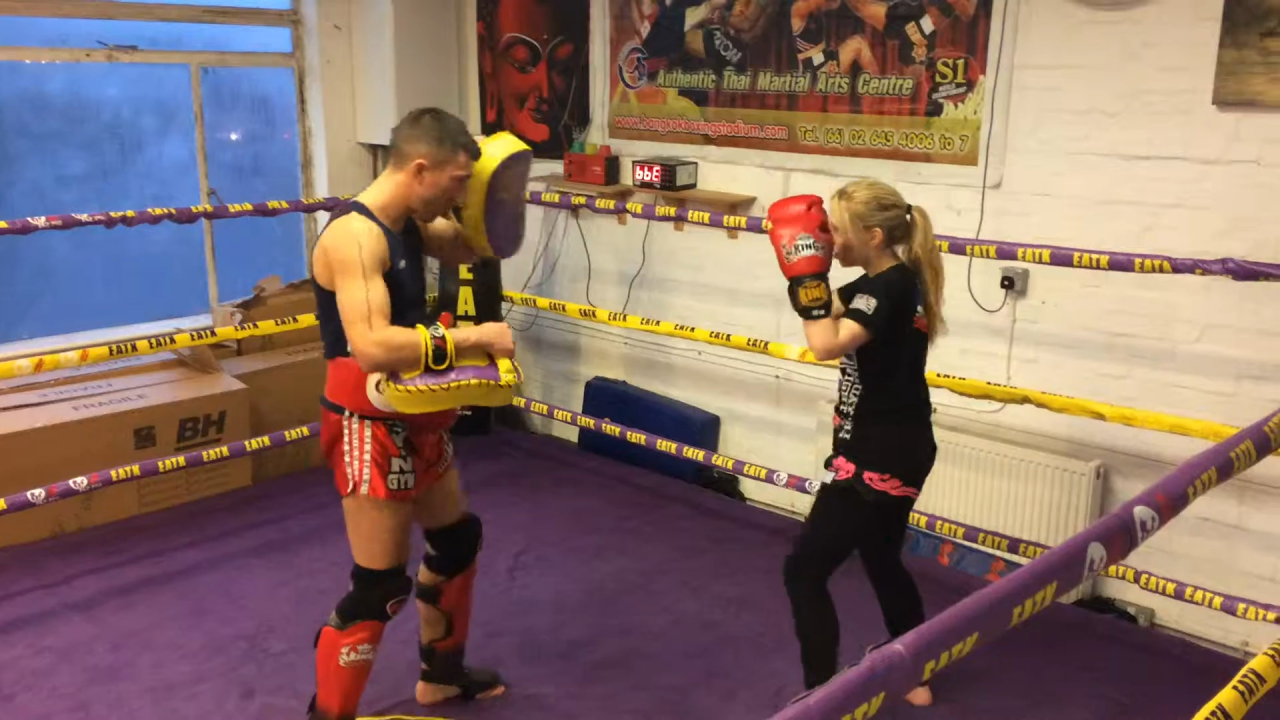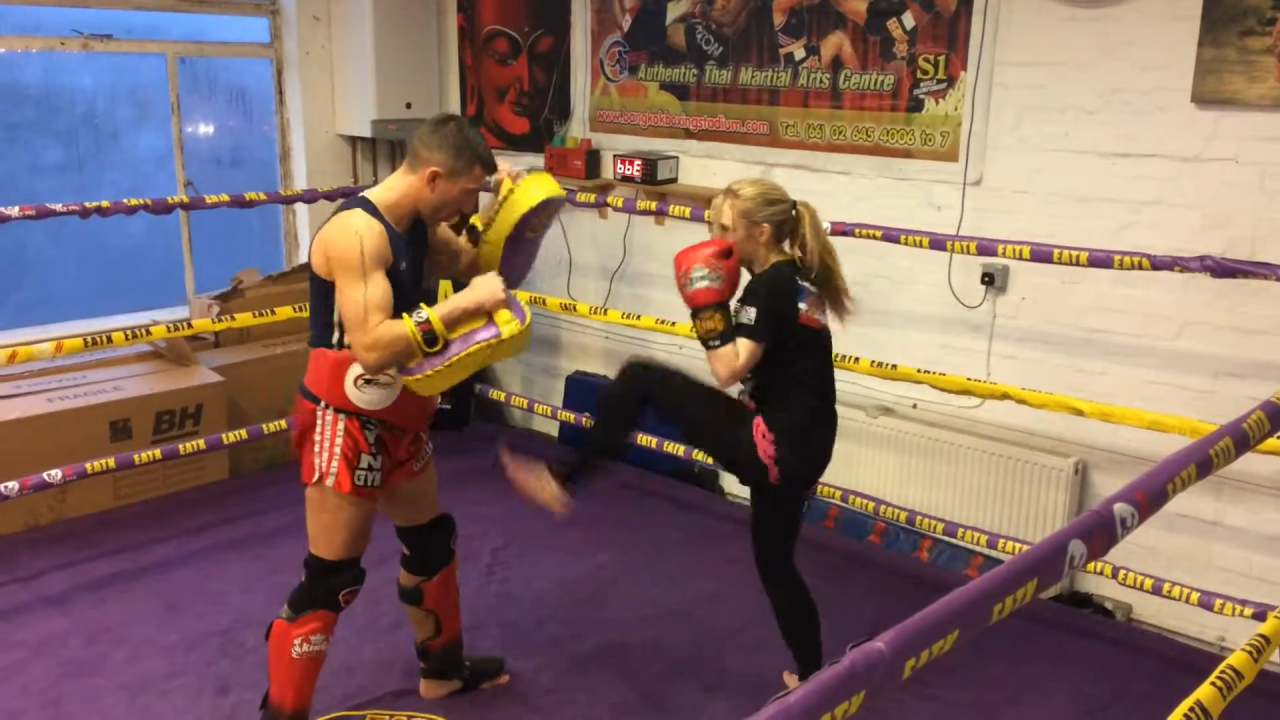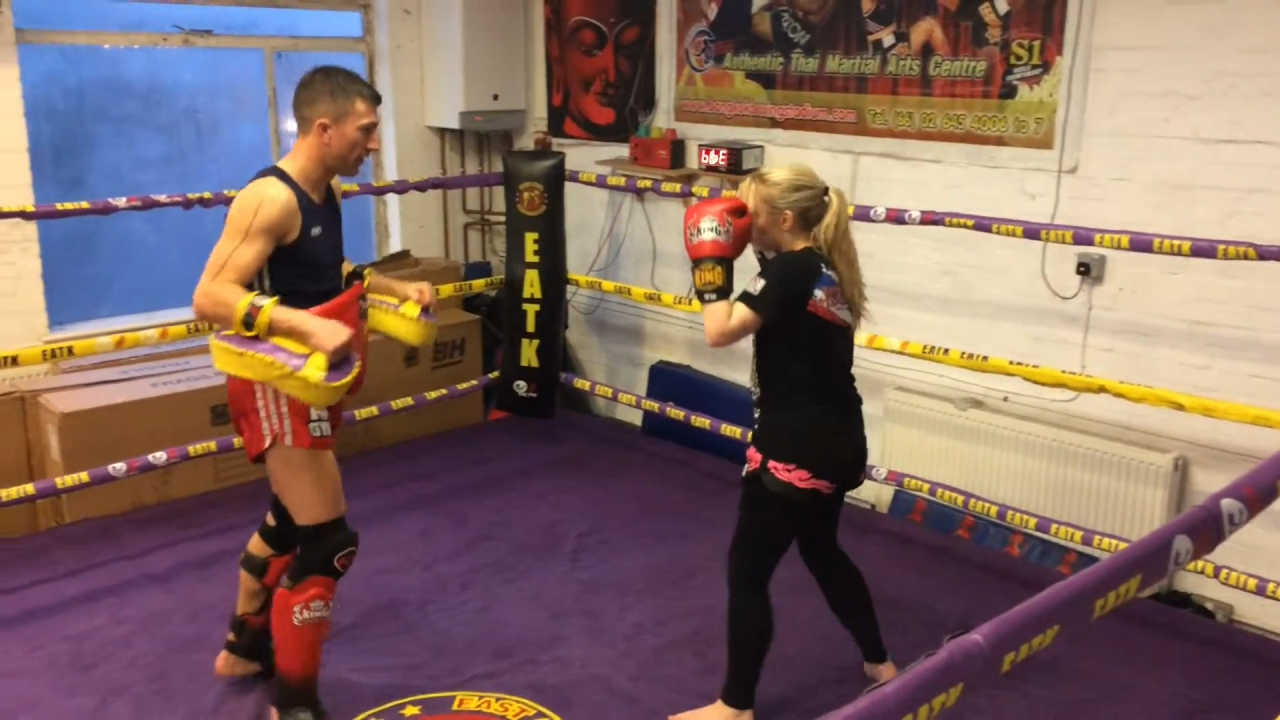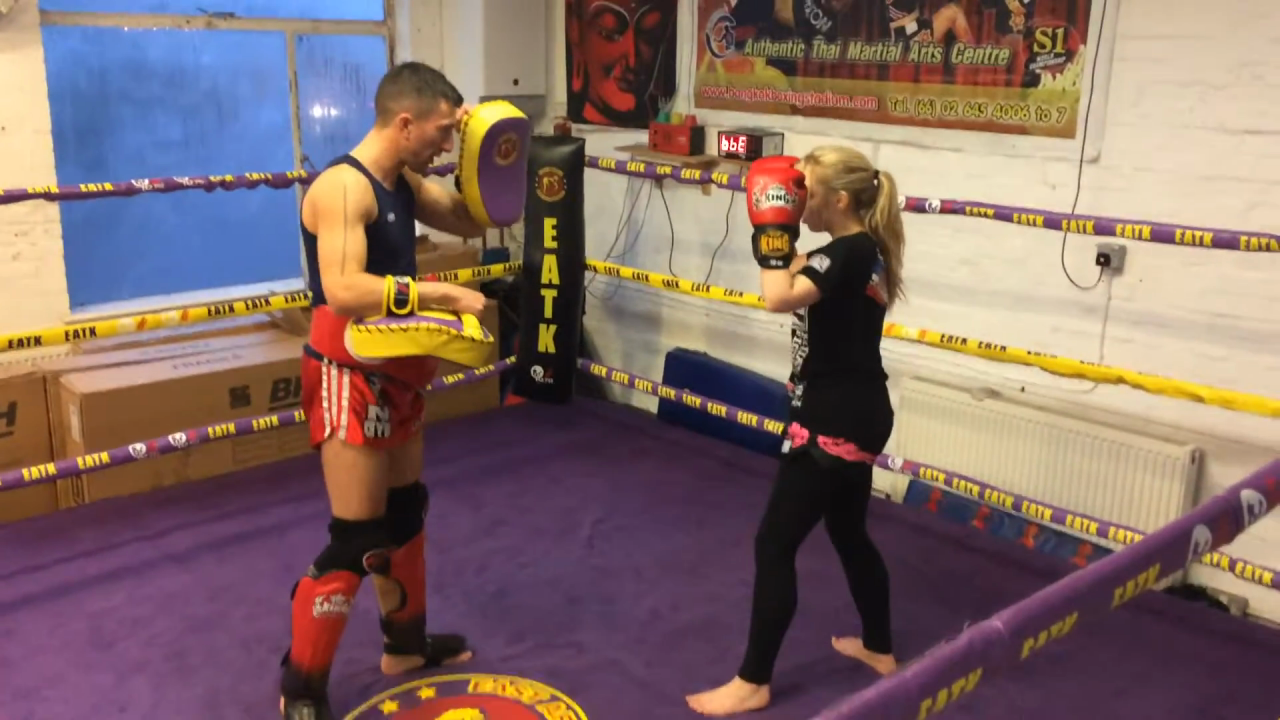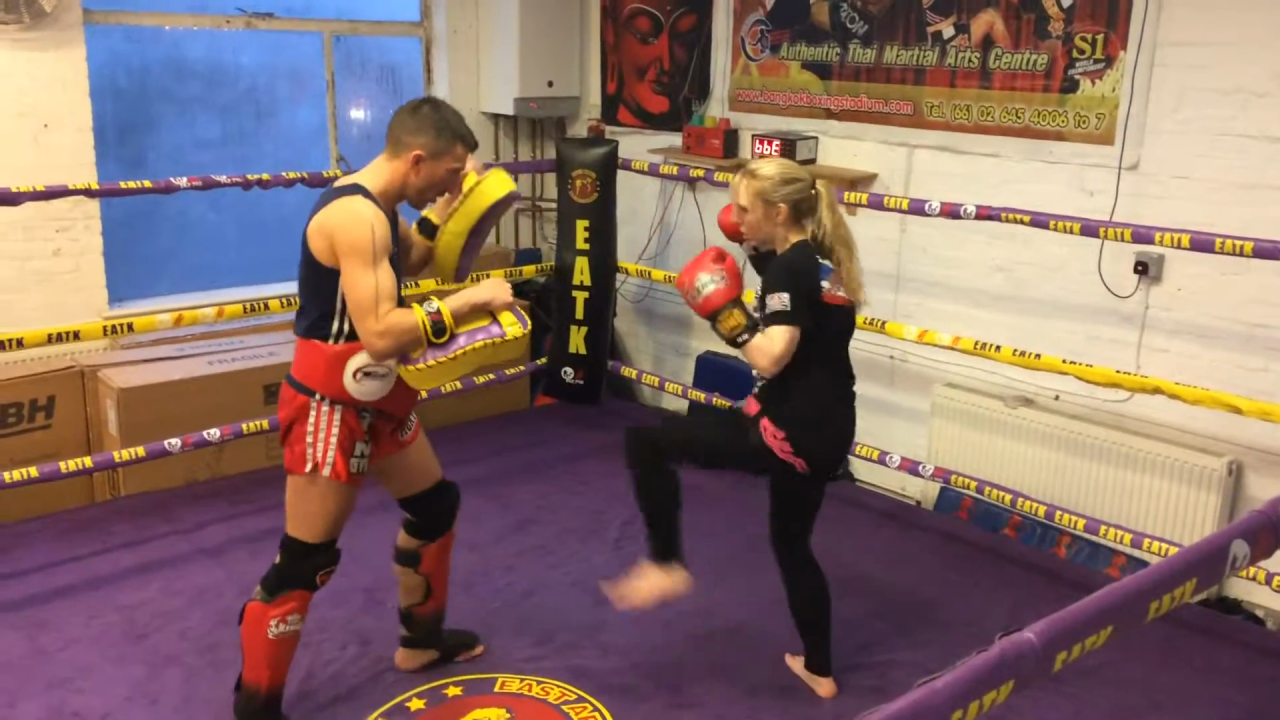
dt=1s
person 1, frame 1
left shoulder: (402, 221)
right shoulder: (354, 236)
left elbow: (466, 247)
right elbow: (371, 347)
right wrist: (474, 337)
left hip: (415, 420)
right hip: (370, 428)
left knee: (457, 540)
right knee: (379, 587)
person 1, frame 2
left shoulder: (415, 220)
right shoulder: (357, 232)
left elbow: (462, 265)
right elbow: (373, 348)
right wrist: (464, 304)
left hip: (394, 415)
right hip: (344, 419)
left knee: (432, 538)
right knee: (332, 579)
left ankle: (441, 667)
person 1, frame 3
left shoulder: (323, 190)
right shoulder: (268, 199)
right elbow: (211, 297)
left wrist: (391, 288)
right wrist: (304, 324)
right hip: (278, 389)
left knee: (290, 519)
right knee: (326, 542)
left ankle: (244, 643)
person 1, frame 4
left shoulder: (401, 180)
right shoulder: (343, 187)
left elbow: (468, 221)
right elbow: (343, 291)
right wrist: (442, 293)
left hip: (394, 374)
right hip: (349, 378)
left knee: (405, 511)
right knee: (356, 539)
left ankle: (405, 641)
person 1, frame 5
left shoulder: (381, 207)
right shoulder: (356, 219)
left elbow: (407, 262)
right elbow: (381, 335)
left wrist: (447, 208)
right wrist: (472, 298)
left hip: (377, 399)
right hip: (331, 406)
left knee: (435, 505)
right knee: (305, 563)
left ankle: (422, 637)
person 2, frame 1
left shoulder: (892, 286)
right shoulder: (885, 281)
left elbow: (826, 345)
right elbow: (833, 317)
left wrist: (806, 269)
right wrist: (801, 264)
left hip: (877, 457)
right hip: (896, 450)
left knee: (803, 570)
right knee: (883, 562)
right ankle: (915, 677)
person 2, frame 2
left shoulder: (769, 285)
right shoulder: (803, 277)
left elbow: (726, 372)
left wrist: (707, 302)
left hip: (768, 439)
right hip: (801, 452)
left knee: (639, 381)
right knee: (775, 563)
left ankle: (560, 481)
right ankle: (814, 679)
person 2, frame 3
left shoulder: (790, 271)
right shoulder: (826, 267)
left elbow: (718, 331)
left wrist: (710, 260)
right wrist: (759, 253)
left hip: (793, 446)
right hip: (838, 441)
left knee: (747, 570)
right knee: (821, 550)
right ankle: (878, 661)
person 2, frame 4
left shoulder: (849, 254)
right shoulder: (860, 249)
left elbow: (779, 297)
right elbow: (801, 279)
left wrist: (772, 226)
right wrist: (781, 225)
left hip: (833, 424)
right hip: (855, 418)
left knee: (775, 545)
right knee: (849, 532)
right ankle: (878, 648)
person 2, frame 5
left shoulder: (786, 269)
right shoulder: (820, 258)
left elbow: (768, 359)
left wrist: (722, 310)
right wrist: (754, 248)
left hip: (786, 428)
right hip: (824, 436)
left knee: (649, 441)
right knee: (791, 544)
left ankle: (665, 566)
right ankle: (819, 669)
